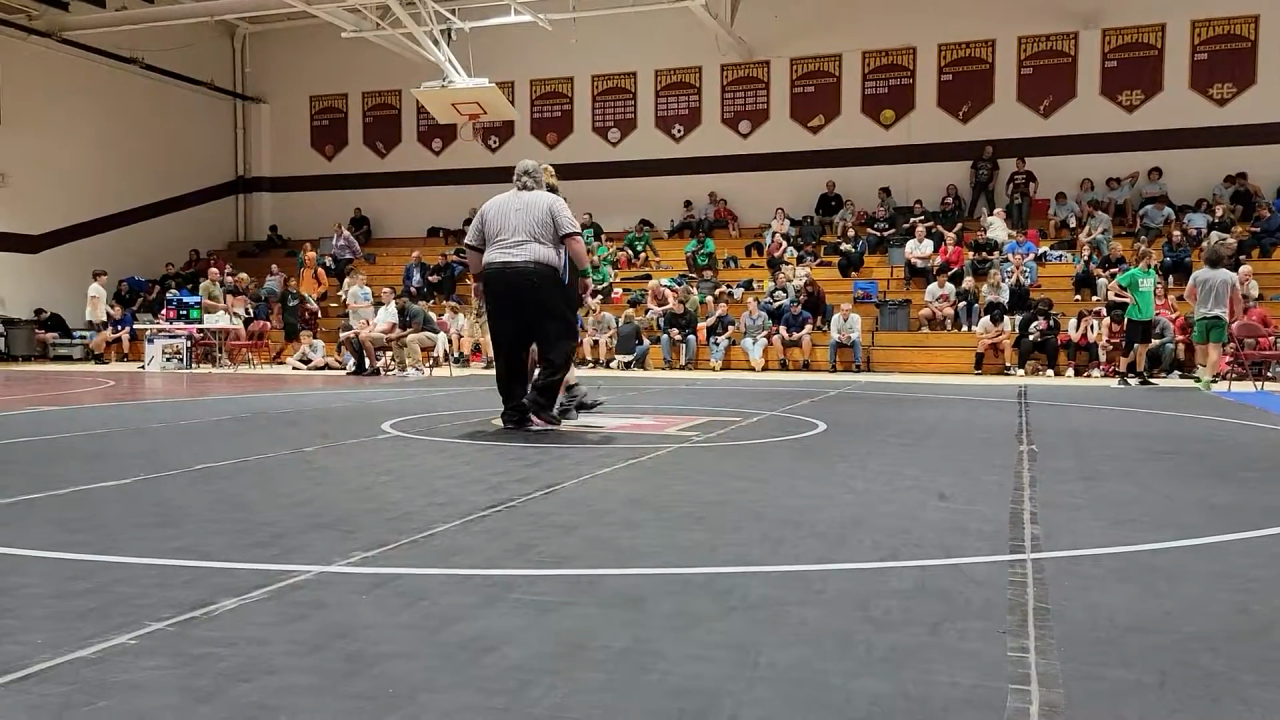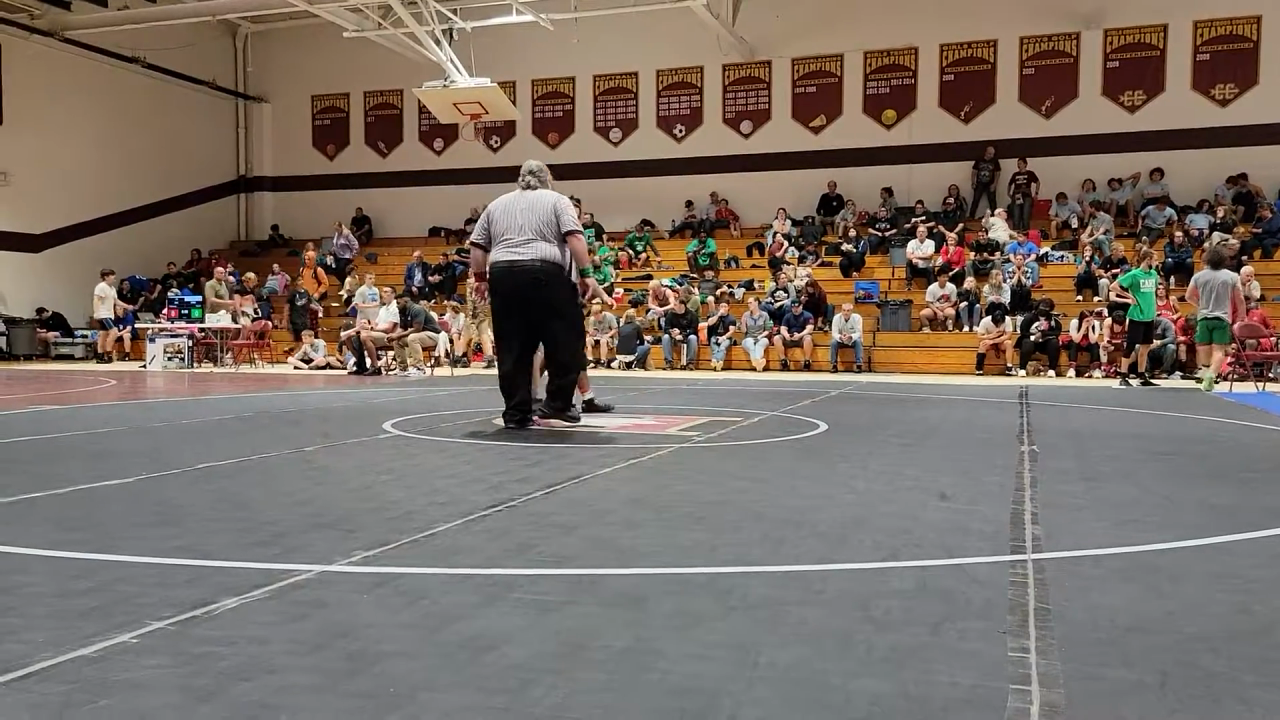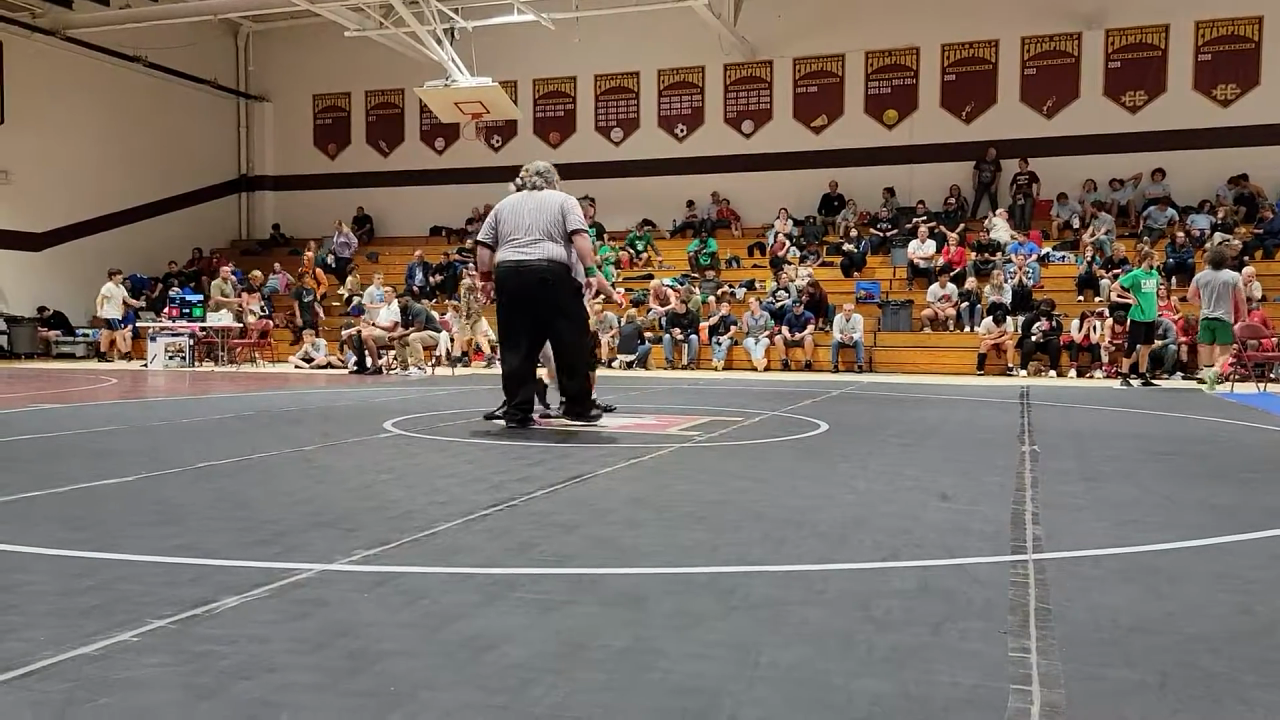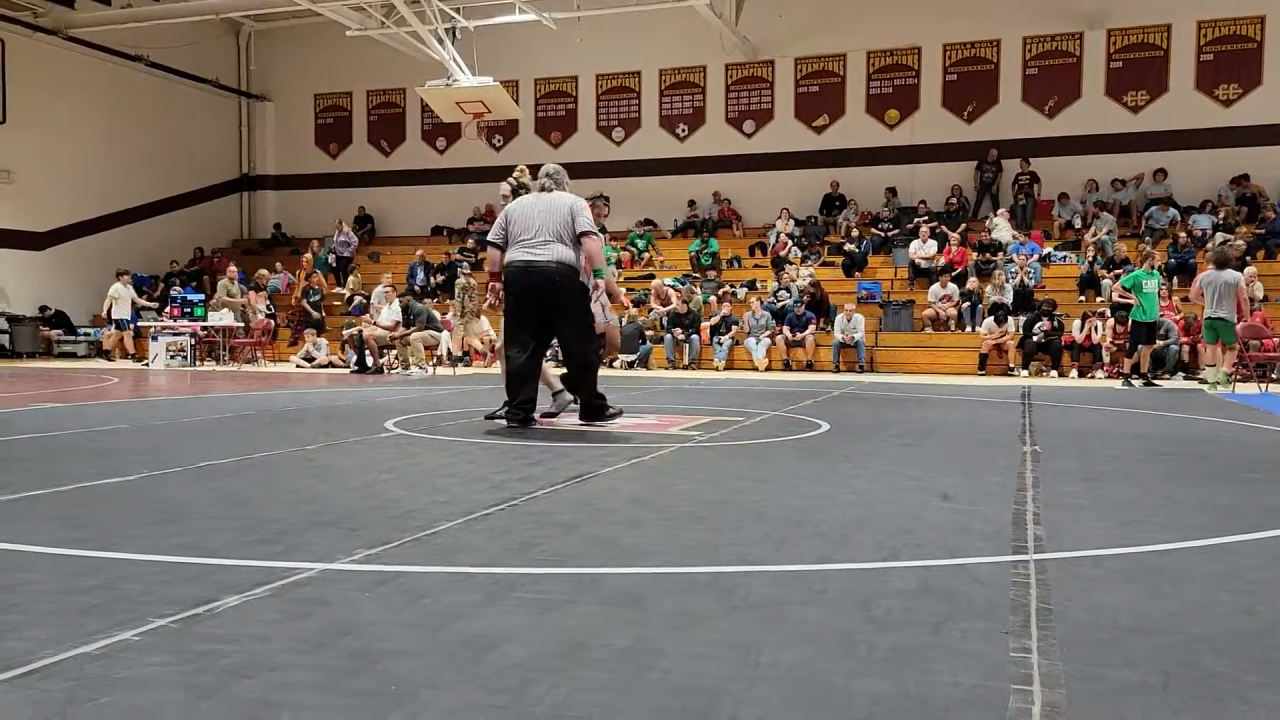
dt=0.1s
person 1, frame 1
left shoulder: (491, 205)
right shoulder: (552, 202)
left elbow: (472, 247)
right elbow: (573, 240)
left wrist: (478, 279)
right wrist: (585, 273)
left hip: (497, 279)
right hip: (538, 278)
left knee: (508, 348)
right knee: (559, 338)
left ankle: (514, 412)
right ankle: (540, 399)
person 1, frame 2
left shoulder: (497, 205)
right shoulder: (557, 201)
left elbow: (477, 245)
right elbow: (575, 238)
left wrist: (480, 278)
right wrist: (585, 274)
left hip: (504, 278)
right hip: (545, 276)
left knee: (512, 348)
right knee: (566, 340)
left ankle: (516, 413)
right ankle: (558, 403)
person 1, frame 3
left shoulder: (505, 204)
right shoulder: (564, 201)
left elbow: (484, 245)
right elbow: (580, 237)
left wrist: (486, 278)
right wrist: (591, 272)
left hip: (510, 277)
right hip: (551, 277)
left knee: (517, 347)
right knee: (573, 340)
left ankle: (517, 412)
right ankle: (579, 405)
person 1, frame 4
left shoulder: (515, 206)
right shoulder: (574, 203)
left elbow: (494, 246)
right elbow: (590, 239)
left wrist: (496, 278)
right wrist: (599, 274)
left hip: (518, 278)
right hip: (558, 278)
left knee: (521, 347)
right knee: (579, 344)
left ankle: (518, 412)
right ankle: (593, 406)
person 2, frame 1
left shoulder: (553, 218)
right shoulder: (567, 218)
left elbow: (544, 257)
left hip: (559, 291)
right hip: (570, 291)
left knee: (540, 347)
right knee: (558, 349)
left ankle: (573, 391)
right ankle: (567, 402)
person 2, frame 2
left shoulder: (541, 220)
right shoulder: (555, 219)
left elbow: (537, 259)
left hip: (547, 291)
right hip: (562, 291)
left knee: (528, 346)
right knee: (552, 350)
left ankle: (539, 401)
right ankle: (565, 403)
person 2, frame 3
left shoulder: (536, 220)
right shoulder: (544, 220)
left elbow: (527, 257)
left hip: (535, 289)
right hip: (553, 292)
left knee: (518, 347)
right knee: (543, 350)
left ankle: (514, 403)
right ankle: (565, 400)
person 2, frame 4
left shoulder: (530, 222)
right shoulder: (517, 220)
left elbow: (519, 261)
left wrist: (506, 229)
right wrist: (502, 287)
left hip: (529, 292)
right hip: (522, 292)
left knee: (510, 349)
right knee: (523, 349)
left ankle: (515, 403)
right ankle: (558, 394)
